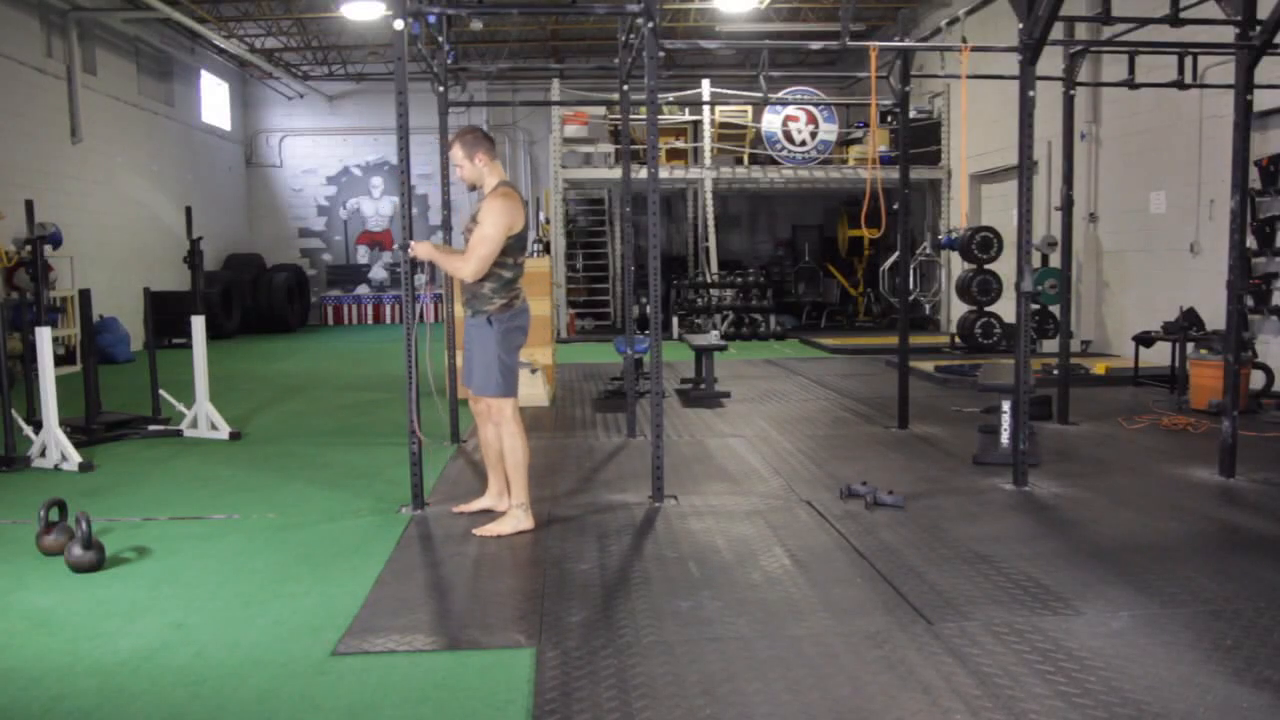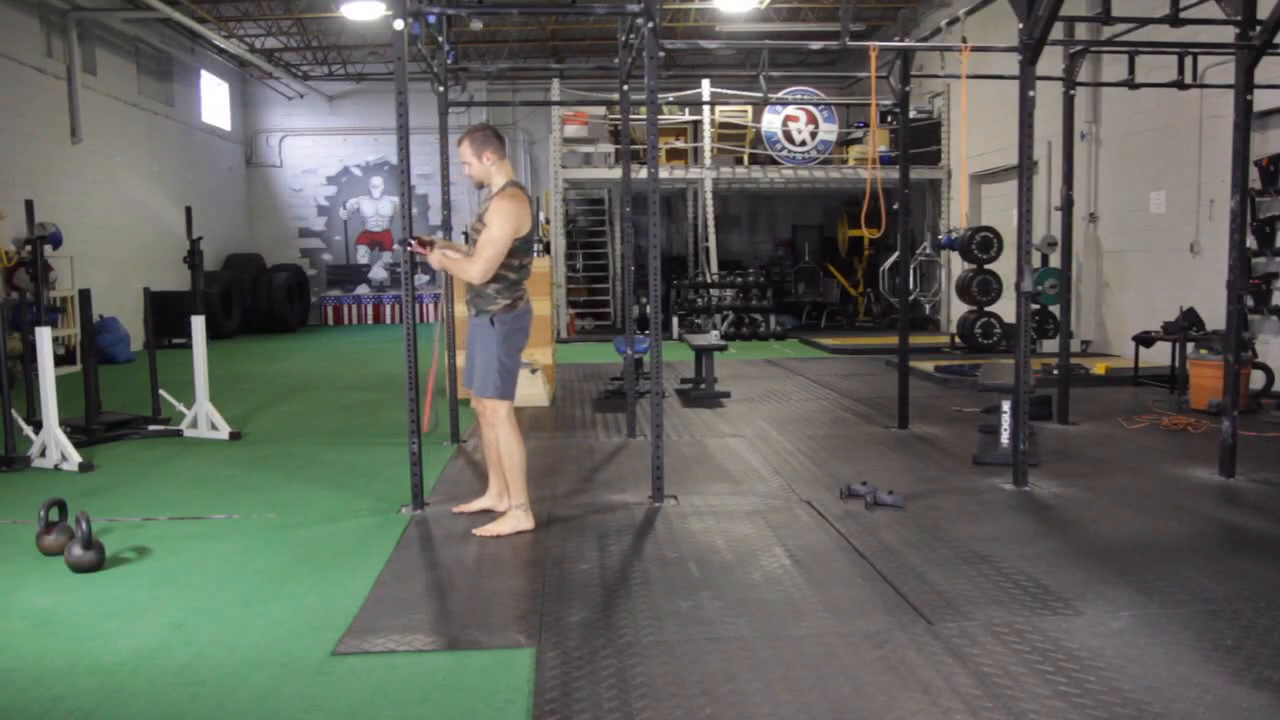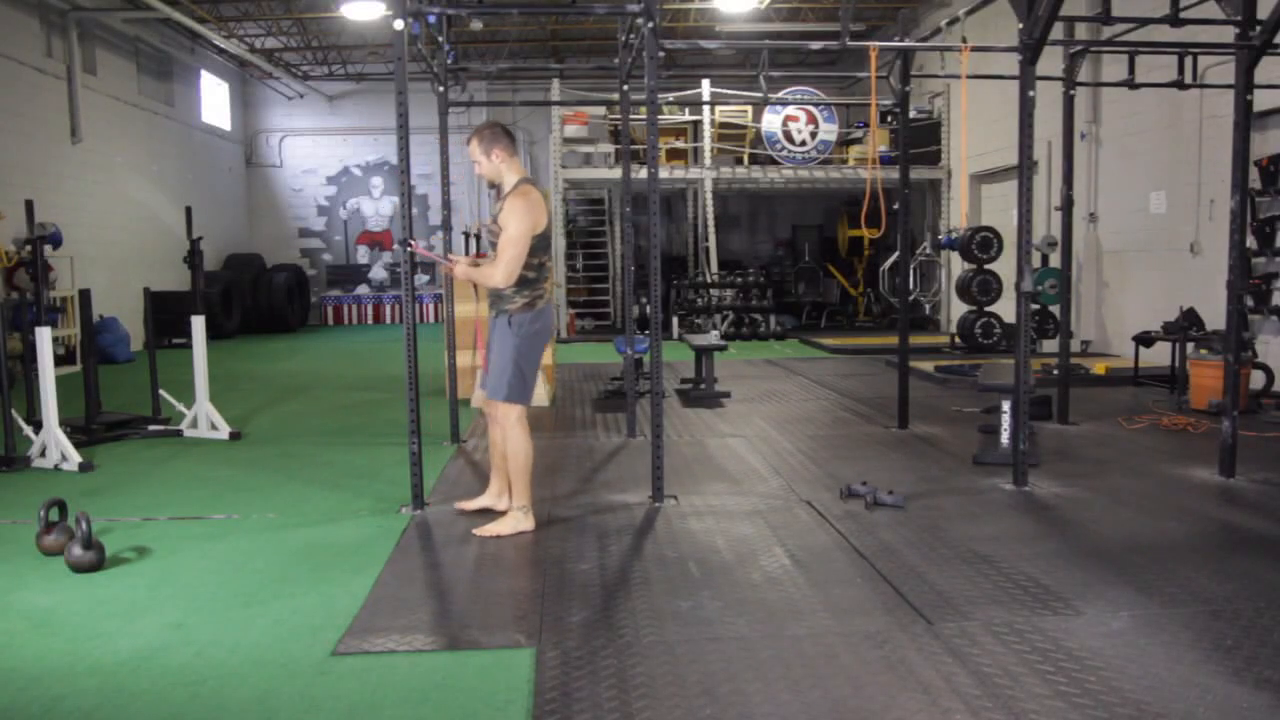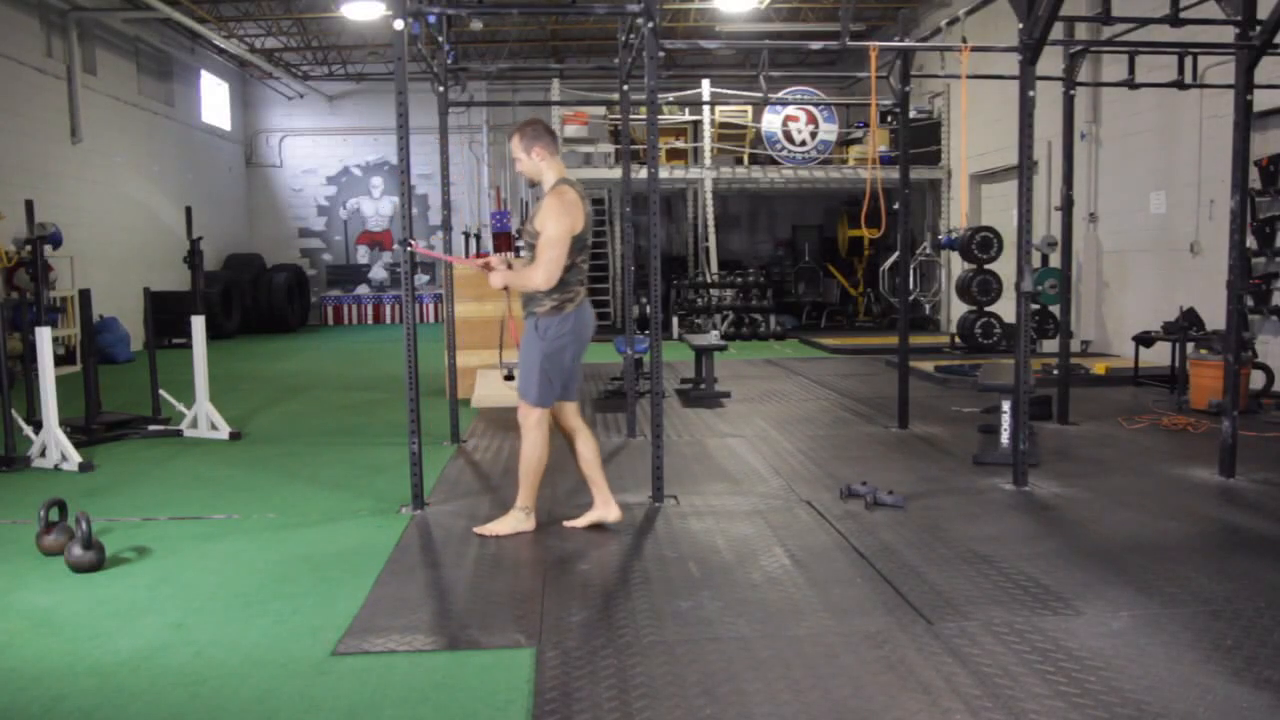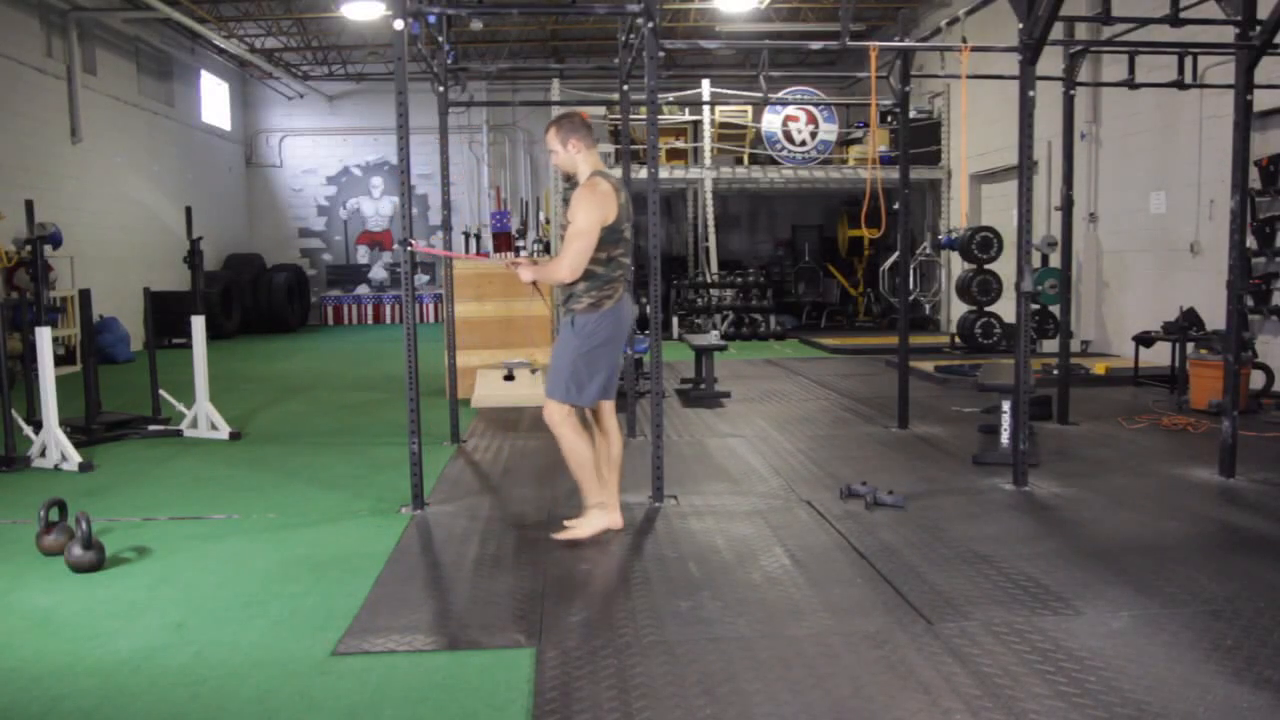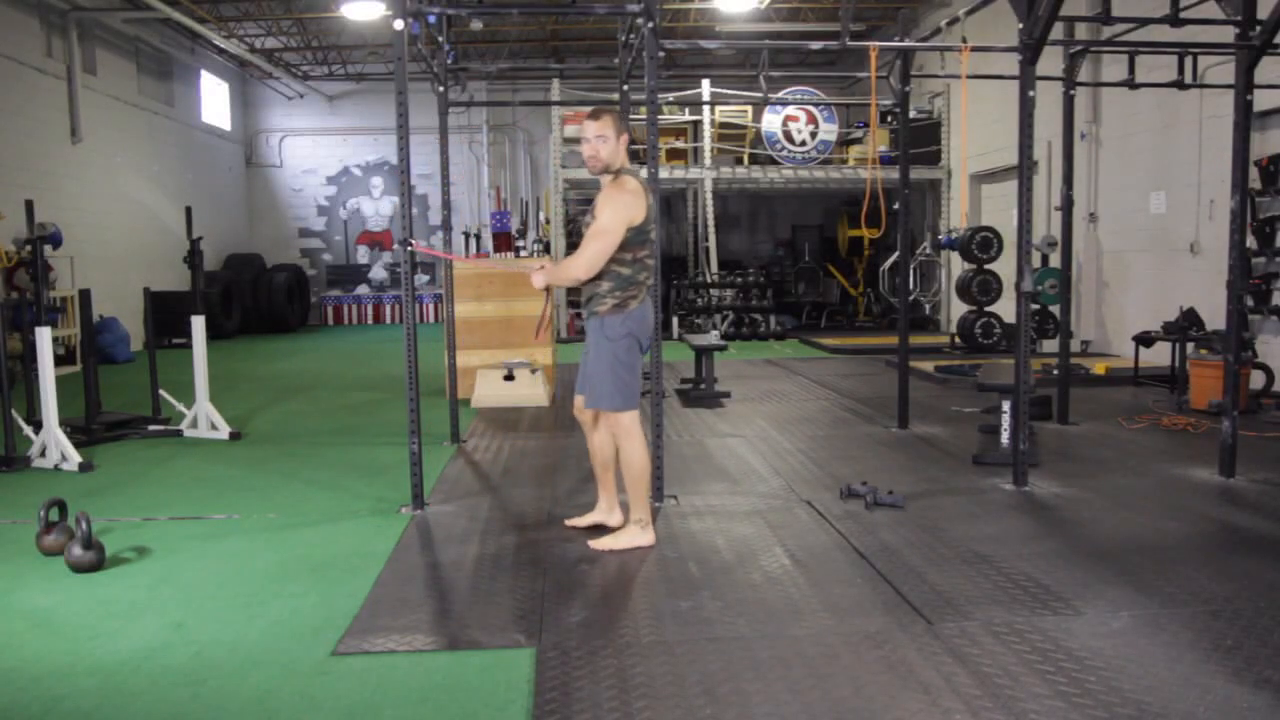
dt=0.4s
person 1, frame 1
left shoulder: (500, 202)
right shoulder: (496, 198)
left elbow: (471, 269)
left wrist: (431, 253)
right wrist: (438, 250)
left hip: (496, 318)
right hip: (483, 315)
left knee: (503, 411)
right knee: (481, 405)
left ankle: (521, 511)
right ankle: (497, 493)
person 1, frame 2
left shoulder: (509, 203)
right shoulder: (500, 198)
left elbow: (479, 270)
left wrist: (442, 262)
right wrist: (442, 247)
left hip: (500, 318)
right hip: (487, 315)
left knee: (498, 412)
right knee: (484, 408)
left ankle: (520, 511)
right ankle: (497, 493)
person 1, frame 3
left shoulder: (521, 201)
right shoulder: (519, 195)
left elbow: (503, 275)
left wrist: (467, 272)
right wrist: (474, 263)
left hip: (521, 317)
right hip: (512, 315)
left knee: (508, 413)
right knee: (493, 405)
left ankle: (520, 513)
right ankle: (500, 491)
person 1, frame 4
left shoulder: (557, 201)
right shoulder: (567, 194)
left elbow: (545, 277)
left wrist: (506, 279)
right wrist: (511, 266)
left hip: (555, 320)
right hip: (567, 315)
left knee: (532, 416)
right knee: (563, 413)
left ankle: (522, 512)
right ankle: (604, 502)
person 1, frame 5
left shoulder: (590, 193)
right shoulder: (608, 187)
left elbow: (569, 269)
left wrist: (533, 273)
right wrist: (541, 266)
left hip: (594, 316)
right hip: (609, 310)
left knee: (558, 411)
right knee: (601, 411)
left ankle: (600, 507)
right ankle: (605, 505)
person 1, frame 6
left shoulder: (620, 191)
right shoulder: (620, 188)
left elbow: (585, 266)
left wrist: (547, 277)
right wrist: (558, 270)
left hip: (617, 318)
right hip: (610, 316)
left knee: (621, 420)
right knee: (586, 410)
left ankle: (639, 525)
right ankle: (607, 505)
